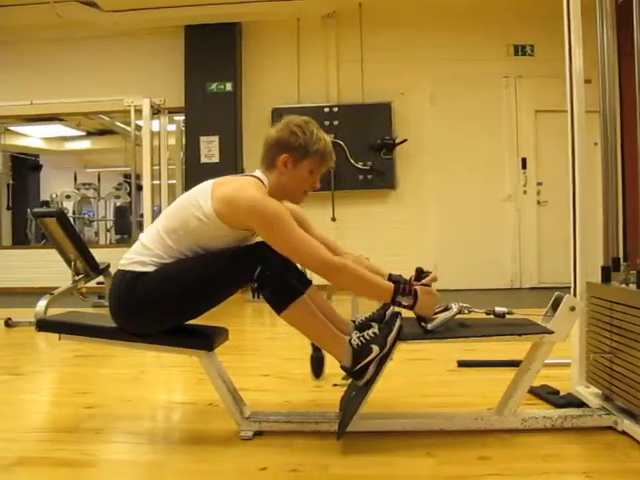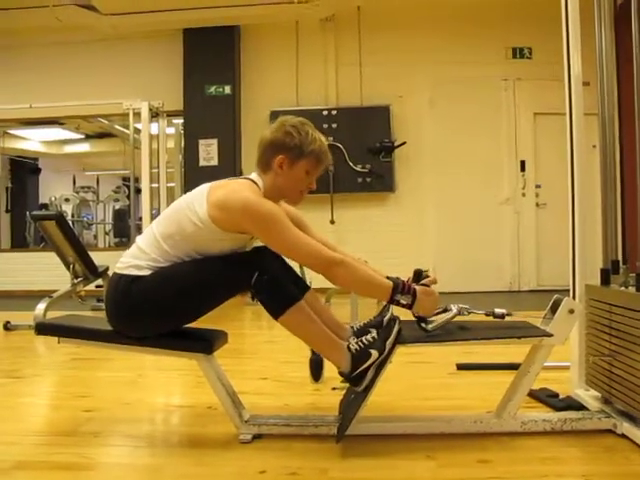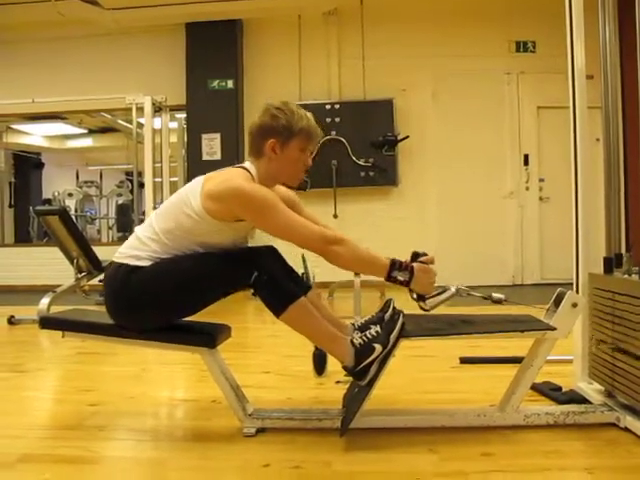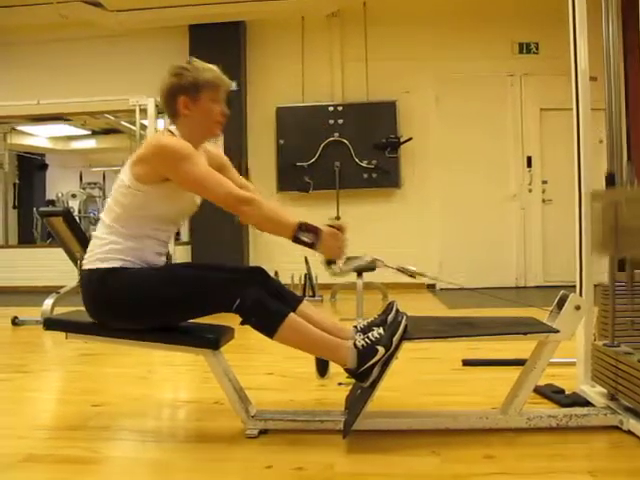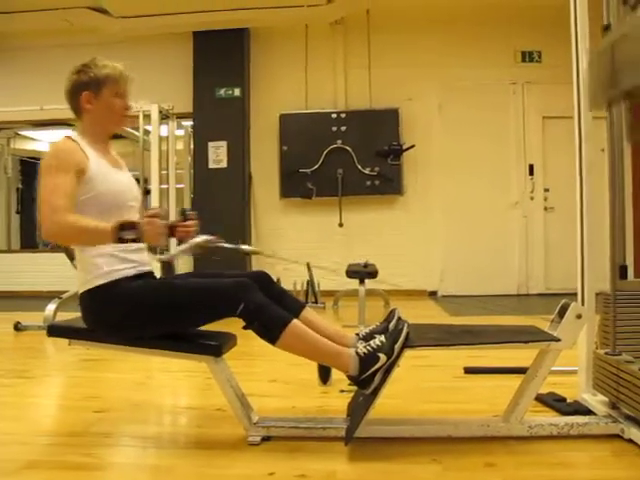
dt=0.4s
person 1, frame 1
left shoulder: (277, 204)
right shoulder: (252, 199)
left elbow: (340, 256)
right elbow: (329, 269)
left wrist: (400, 282)
right wrist: (405, 296)
left hip: (159, 285)
right hip: (135, 294)
left knee: (277, 263)
right knee: (264, 263)
left ankle: (349, 332)
right ankle: (351, 354)
person 1, frame 2
left shoulder: (274, 206)
right shoulder: (247, 202)
left elbow: (337, 256)
right elbow: (329, 266)
left wrist: (398, 285)
right wrist: (405, 295)
left hip: (155, 289)
right hip: (132, 297)
left knee: (269, 267)
right knee: (262, 267)
left ankle: (347, 337)
right ankle: (348, 359)
person 1, frame 3
left shoulder: (274, 192)
right shoulder: (241, 189)
left elbow: (332, 237)
right elbow: (327, 245)
left wrist: (400, 267)
right wrist: (402, 273)
left hip: (155, 282)
right hip: (131, 288)
left knee: (267, 266)
right knee: (261, 266)
left ankle: (349, 335)
right ankle: (352, 354)
person 1, frame 4
left shoulder: (205, 155)
right shoulder: (165, 148)
left elbow: (254, 200)
right elbow: (239, 204)
left wrist: (314, 231)
right wrist: (310, 235)
left hip: (140, 277)
right hip: (111, 287)
left knee: (255, 279)
right knee: (241, 292)
left ankle: (352, 338)
right ankle: (352, 357)
person 1, frame 5
left shoulder: (114, 157)
right shoulder: (67, 152)
right elbow: (55, 227)
left wrist: (168, 230)
right wrist: (128, 230)
left hip: (138, 286)
right hip: (109, 299)
left knee: (257, 282)
right knee: (239, 296)
left ankle: (355, 344)
right ankle: (355, 364)
